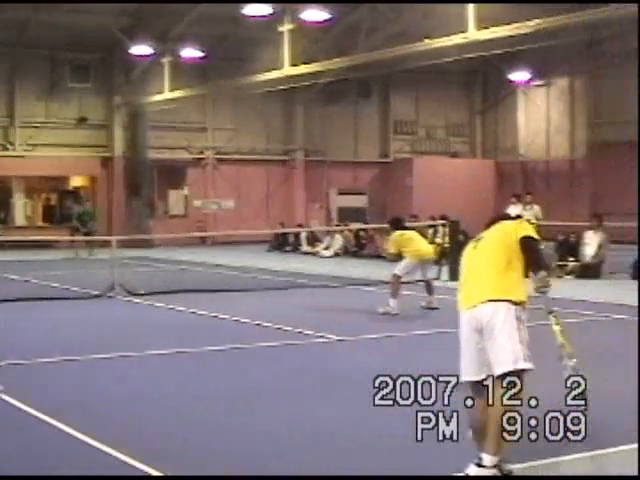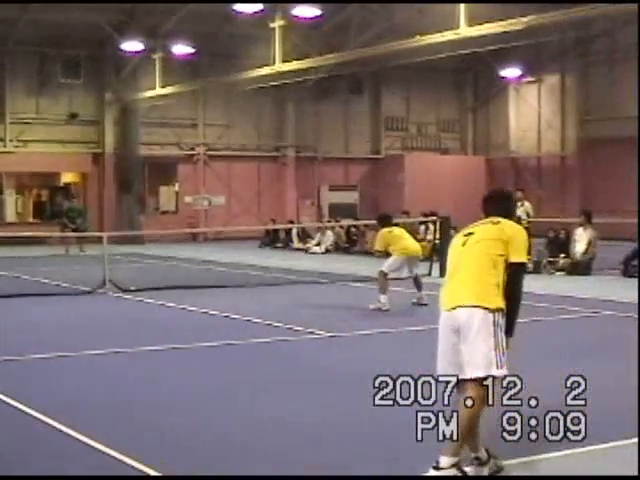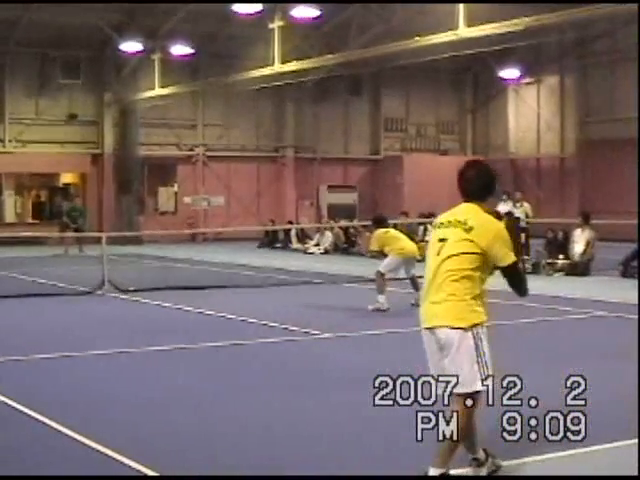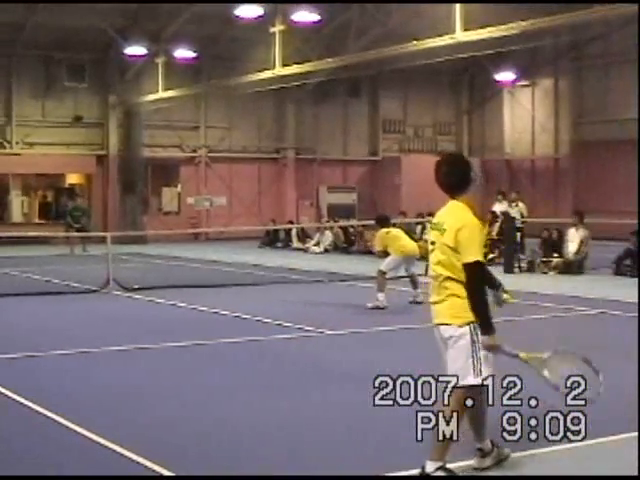
dt=0.5s
person 1, frame 1
left shoulder: (472, 246)
right shoulder: (517, 226)
right elbow: (529, 243)
right wrist: (540, 272)
left hip: (468, 310)
right hip: (501, 305)
left knee: (481, 391)
left ankle: (486, 460)
right ankle: (487, 464)
person 1, frame 2
left shoulder: (463, 234)
right shoulder: (514, 231)
right elbow: (514, 284)
right wrist: (508, 331)
left hip: (450, 308)
right hip: (480, 309)
left knee: (466, 389)
right knee: (477, 388)
left ankle: (479, 458)
right ankle: (446, 463)
person 1, frame 3
left shoulder: (442, 221)
right shoulder: (491, 226)
right elbow: (514, 276)
right wrist: (521, 290)
left hip: (430, 317)
right hip: (461, 320)
left knee: (462, 396)
right knee: (466, 399)
left ankle: (478, 459)
right ankle: (437, 470)
person 1, frame 4
left shoulder: (445, 216)
right shoulder: (467, 223)
right elbow: (473, 280)
left wrist: (495, 283)
right wrist: (487, 330)
left hip: (446, 314)
right hip: (463, 317)
left knee: (477, 385)
right knee: (462, 392)
left ankle: (485, 449)
right ankle: (434, 466)
